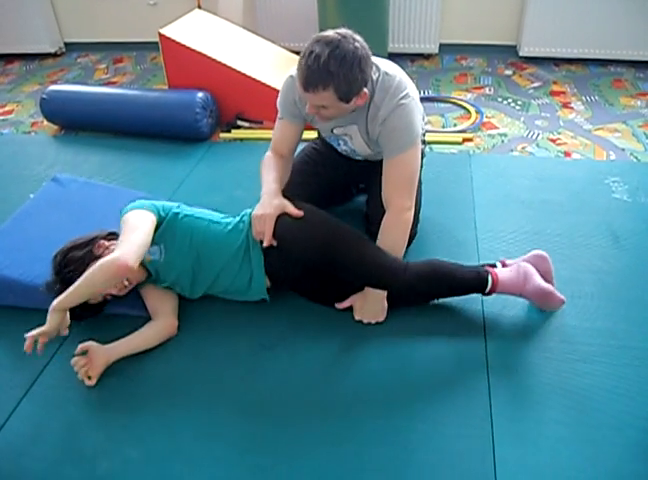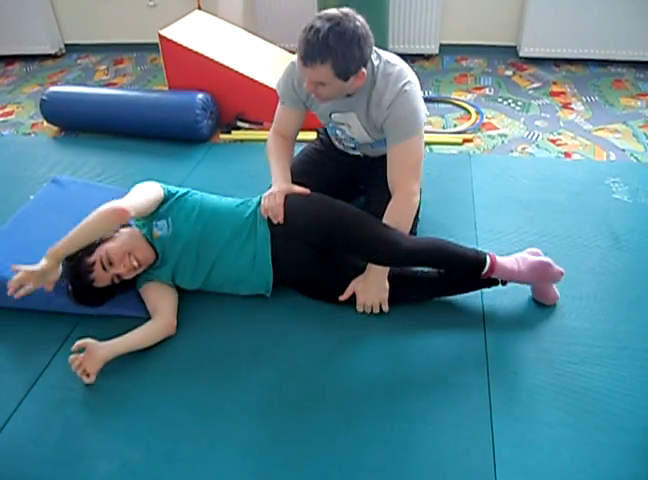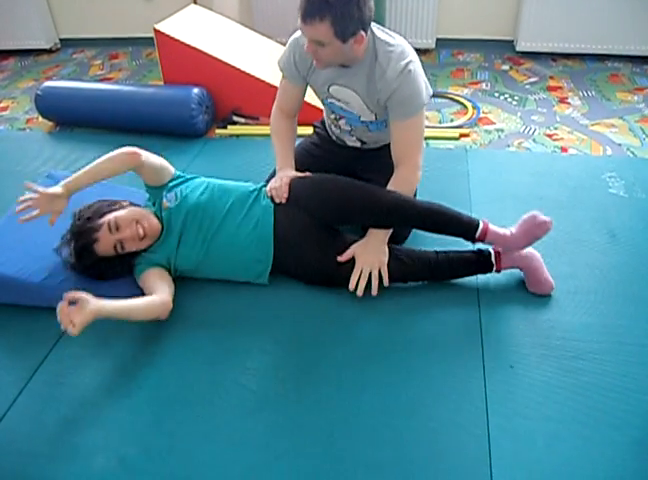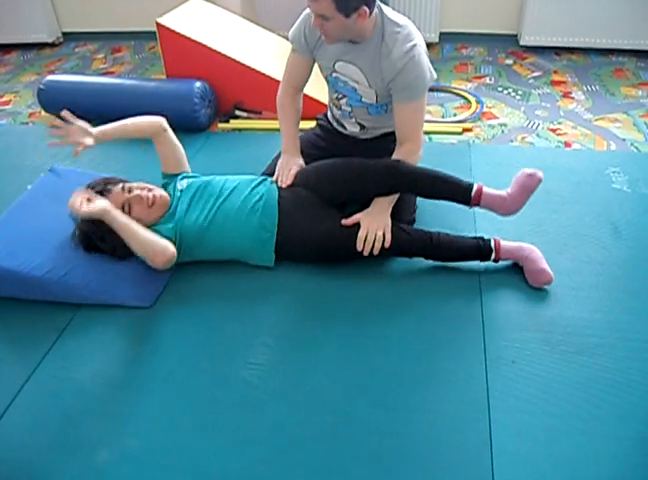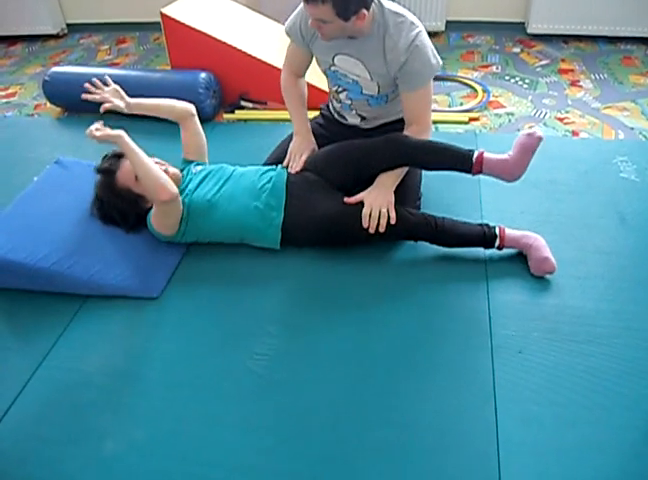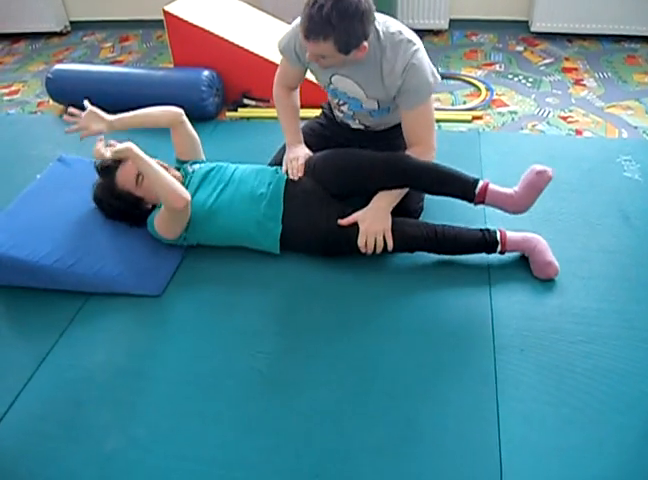
dt=0.3s
person 1, frame 1
left shoulder: (138, 214)
right shoulder: (152, 279)
left elbow: (120, 261)
right elbow: (167, 322)
left wrist: (60, 304)
right wrist: (106, 352)
left hip: (280, 238)
right hip: (283, 278)
left knee: (395, 276)
right knee: (399, 293)
left ankle: (508, 275)
right ankle: (512, 268)
person 1, frame 2
left shoulder: (153, 206)
right shoulder: (151, 278)
left elbow: (118, 208)
right elbow: (165, 324)
left wrist: (52, 259)
right wrist: (103, 350)
left hip: (284, 222)
right hip: (282, 273)
left knee: (394, 248)
right knee: (395, 286)
left ankle: (508, 264)
right ankle: (506, 278)
person 1, frame 3
left shoulder: (162, 191)
right shoulder: (151, 261)
left elbow: (132, 154)
right elbow: (160, 304)
left wrist: (62, 190)
right wrist: (95, 306)
left hip: (285, 201)
right hip: (286, 257)
left knee: (390, 205)
right knee: (396, 267)
left ankle: (501, 236)
right ankle: (502, 262)
person 1, frame 4
left shoulder: (176, 180)
right shoulder: (153, 248)
left elbow: (158, 125)
right elbow: (164, 253)
left wrist: (97, 134)
right wrist: (107, 214)
left hip: (287, 190)
right hip: (289, 238)
left knee: (389, 172)
right knee: (400, 241)
left ankle: (496, 197)
right ankle: (503, 249)
person 1, frame 5
left shoulder: (190, 169)
right shoulder: (163, 221)
left elbow: (187, 112)
right elbow: (164, 194)
left wrist: (127, 104)
right wrist: (123, 139)
left hip: (297, 177)
right hip: (298, 221)
left knee: (392, 145)
right knee: (404, 223)
left ankle: (498, 163)
right ankle: (507, 238)
person 1, frame 6
left shoulder: (188, 165)
right shoulder: (164, 224)
left elbow: (176, 115)
right elbow: (179, 199)
left wrist: (109, 123)
right wrist: (128, 154)
left hip: (297, 178)
right hip: (296, 227)
left knee: (394, 165)
right knee: (406, 236)
left ankle: (502, 196)
right ankle: (509, 241)
person 2, frame 1
left shoulder: (398, 103)
right shoulder: (298, 84)
left elbow: (400, 210)
right elbow: (278, 153)
left wrist: (375, 291)
right wrist: (270, 195)
left hip: (391, 155)
right hip: (335, 149)
left knee: (398, 237)
right knee: (282, 205)
left ankle: (369, 188)
right ankle: (356, 185)
person 2, frame 2
left shoulder: (398, 91)
right shoulder: (301, 71)
left elbow: (406, 194)
right elbow: (280, 135)
left wrist: (376, 274)
right wrist: (281, 182)
left hip: (388, 156)
right hip: (336, 148)
right knee: (278, 210)
left ankle: (367, 193)
right ankle: (353, 190)
person 2, frame 3
left shoulder: (400, 67)
right shoulder: (301, 47)
left elbow: (409, 168)
right elbow: (283, 114)
left wrist: (376, 241)
right wrist: (284, 169)
left hip: (385, 148)
right hip: (333, 139)
left knee: (391, 232)
right knee: (275, 202)
person 2, frame 4
left shoulder: (405, 49)
right shoulder: (312, 23)
left elbow: (410, 145)
right elbow: (290, 90)
left wrist: (381, 208)
right wrist: (291, 152)
left hip: (387, 140)
right hip: (334, 131)
left knee: (392, 224)
person 2, frame 5
left shoulder: (408, 39)
left elbow: (419, 127)
right elbow: (291, 75)
left wrist: (385, 186)
right wrist: (302, 135)
left hip: (391, 129)
right hip: (336, 121)
left knee: (394, 216)
person 2, frame 6
left shoulder: (406, 57)
right shoulder: (304, 33)
left elbow: (422, 149)
right elbow: (284, 87)
left wrist: (380, 207)
right wrist: (294, 143)
left hip: (392, 131)
right hip: (338, 122)
left knee: (401, 213)
